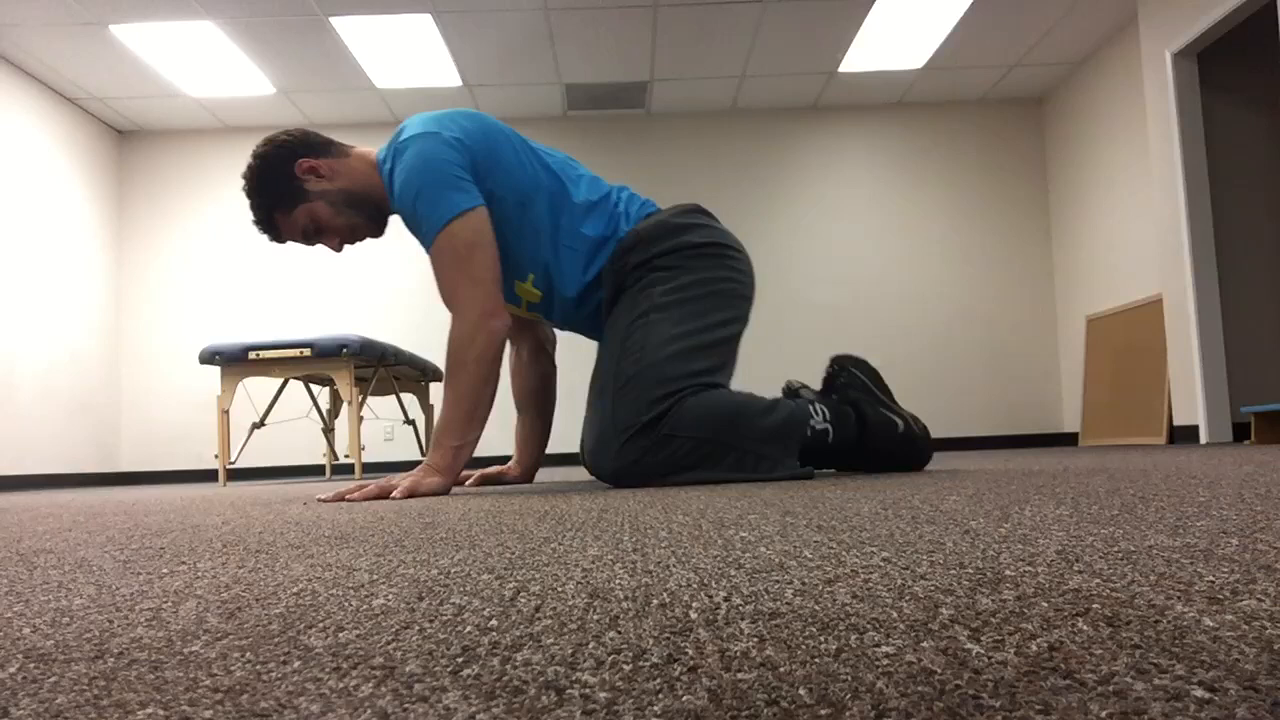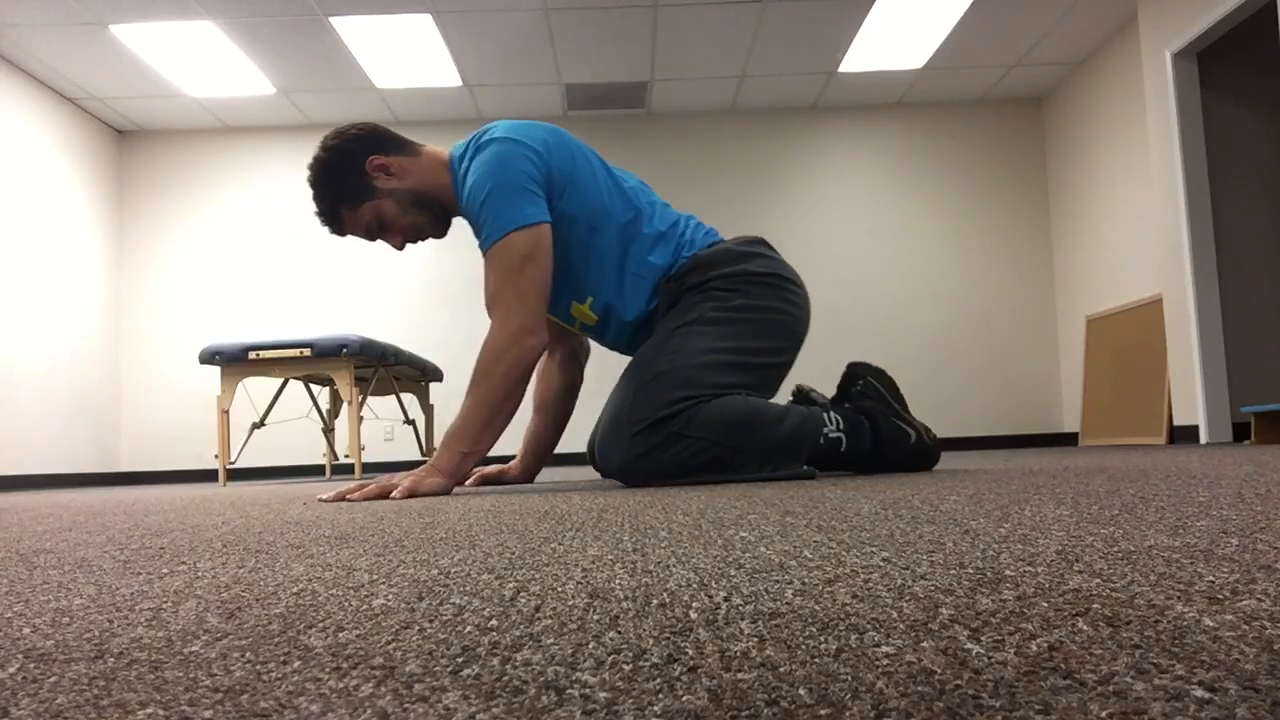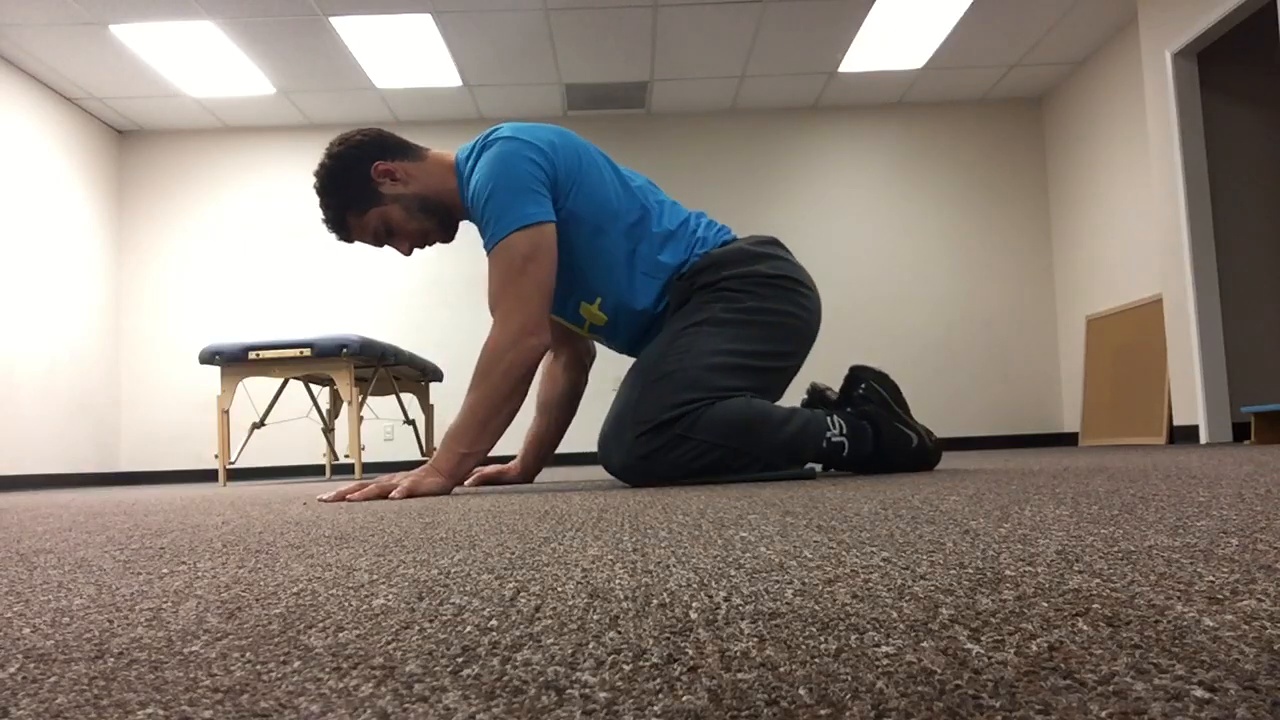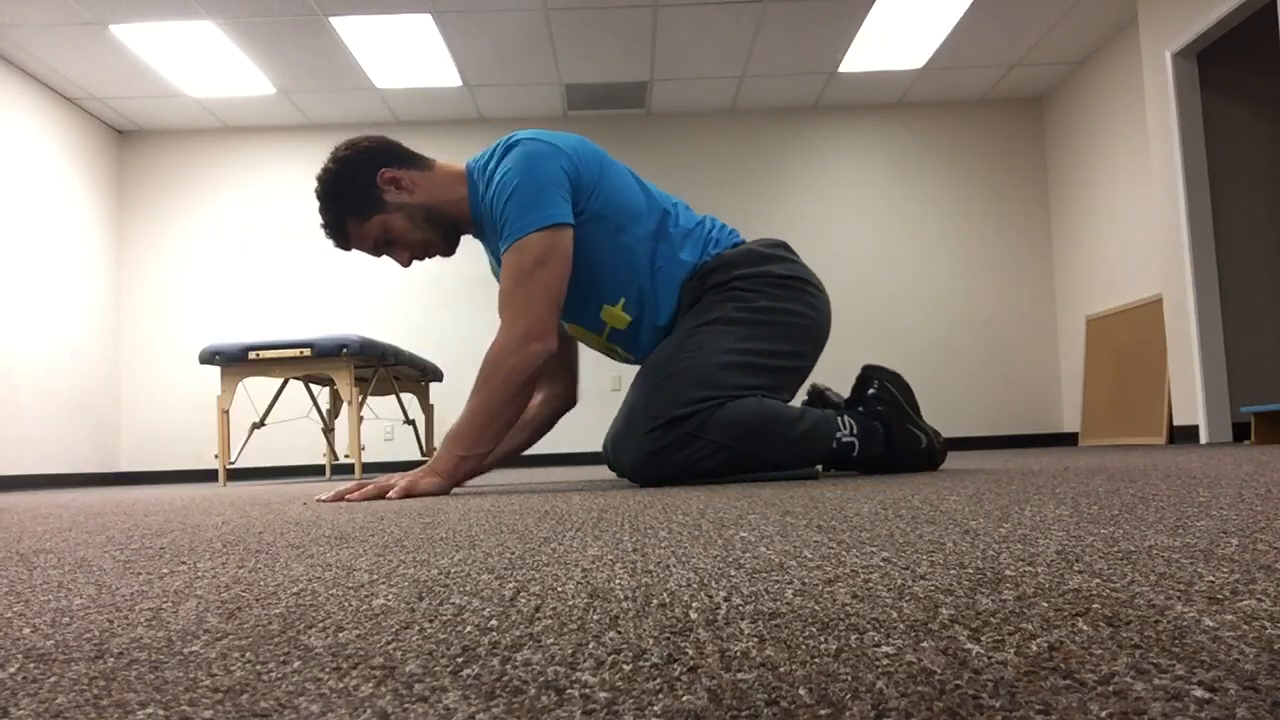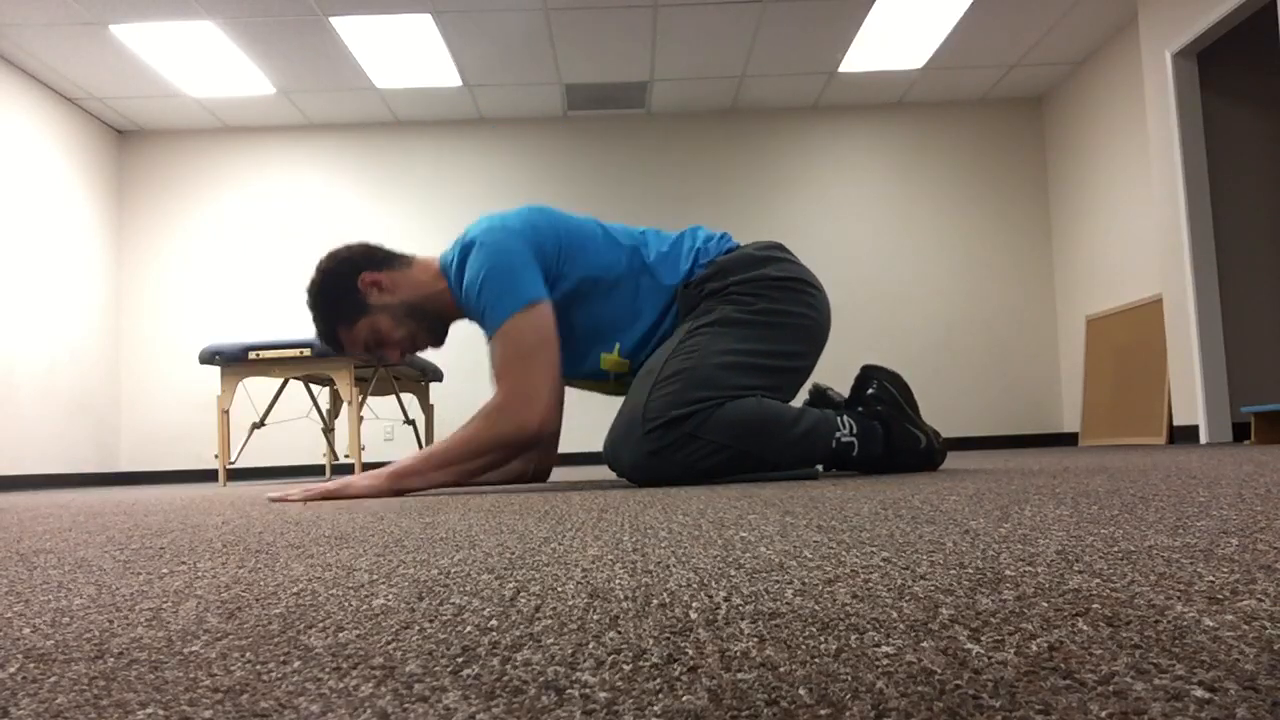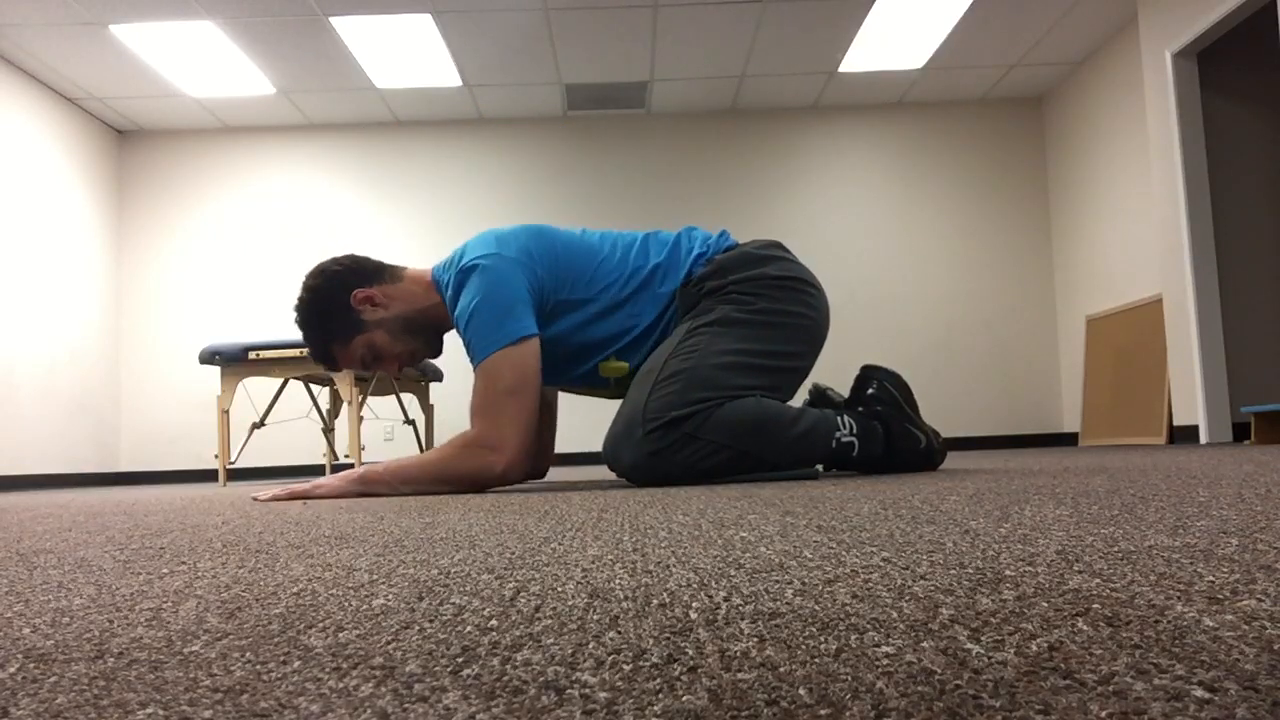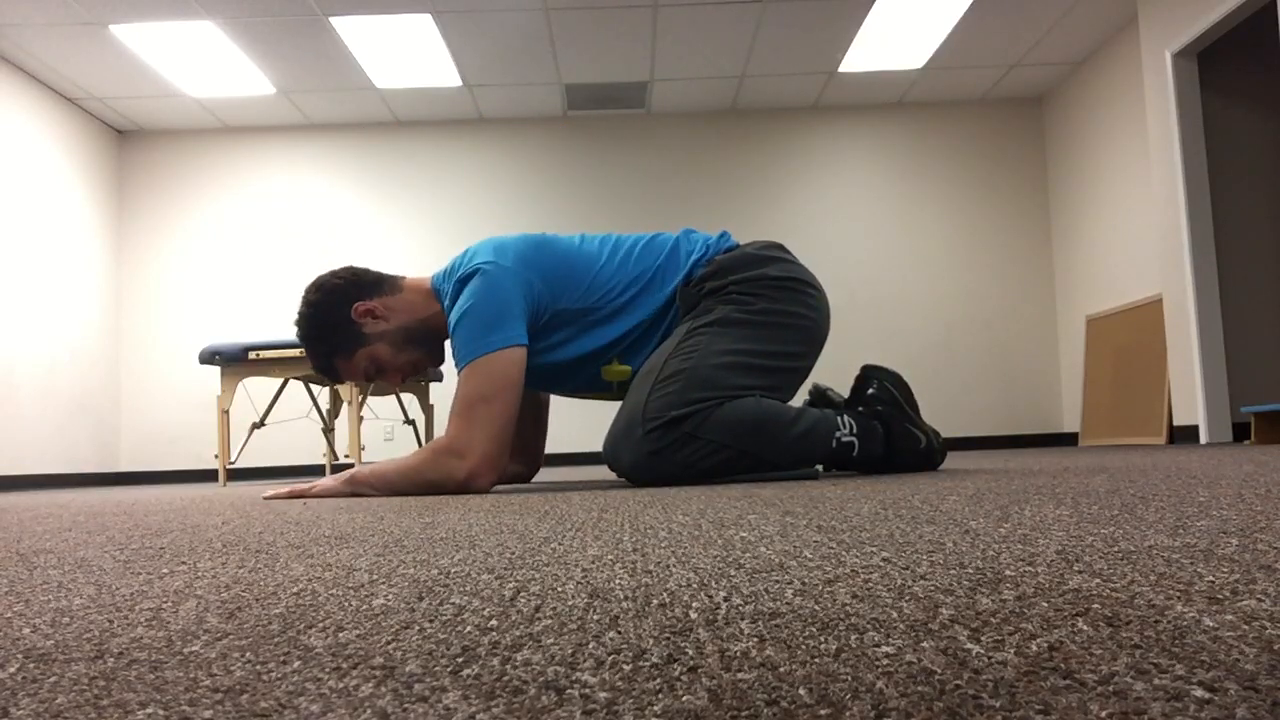
dt=0.5s
person 1, frame 1
left shoulder: (421, 155)
right shoulder: (430, 176)
left elbow: (482, 321)
right elbow: (529, 335)
left wrist: (440, 465)
right wrist: (524, 460)
left hip: (680, 264)
right hip: (657, 278)
left knee: (628, 449)
right knee: (616, 448)
left ankle: (839, 419)
right ankle: (808, 417)
person 1, frame 2
left shoulder: (495, 161)
right shoulder: (494, 188)
left elbow: (520, 335)
right elbow: (561, 347)
left wrist: (445, 467)
right wrist: (525, 464)
left hip: (735, 292)
right hip: (719, 301)
left knee: (635, 447)
right knee: (624, 450)
left ankle: (852, 430)
right ankle: (819, 421)
person 1, frame 3
left shoulder: (502, 161)
right shoulder: (499, 193)
left elbow: (521, 336)
right elbow: (568, 352)
left wrist: (445, 467)
right wrist: (526, 464)
left hip: (746, 292)
right hip: (722, 301)
left knee: (638, 447)
right knee: (638, 447)
left ankle: (854, 431)
right ankle: (833, 420)
person 1, frame 4
left shoulder: (521, 167)
right shoulder: (504, 229)
left elbow: (528, 342)
right elbow: (555, 385)
left wrist: (443, 469)
right wrist: (463, 461)
left hip: (757, 294)
right hip: (721, 309)
left knee: (649, 447)
right knee: (635, 453)
left ankle: (862, 431)
right ankle: (829, 419)
person 1, frame 5
left shoulder: (490, 255)
right shoulder: (496, 298)
left elbow: (529, 417)
right elbow: (531, 454)
left wrist: (394, 476)
right wrist: (403, 478)
left hip: (759, 293)
right hip: (740, 305)
left knee: (651, 446)
right knee: (636, 453)
left ankle: (863, 432)
right ankle: (844, 414)
person 1, frame 6
left shoulder: (485, 277)
right shoulder: (489, 283)
left elbow: (499, 453)
right elbow: (532, 457)
left wrist: (360, 480)
right wrist: (386, 478)
left hip: (757, 292)
right hip: (745, 299)
left knee: (649, 447)
right knee: (634, 454)
left ankle: (863, 432)
right ankle: (843, 413)
person 1, frame 7
left shoulder: (484, 285)
right shoulder: (491, 301)
left elbow: (472, 462)
right elbow: (520, 459)
left wrist: (351, 479)
right wrist: (382, 475)
left hip: (759, 292)
right hip: (746, 299)
left knee: (650, 445)
right knee: (634, 454)
left ankle: (866, 430)
right ankle: (836, 413)
